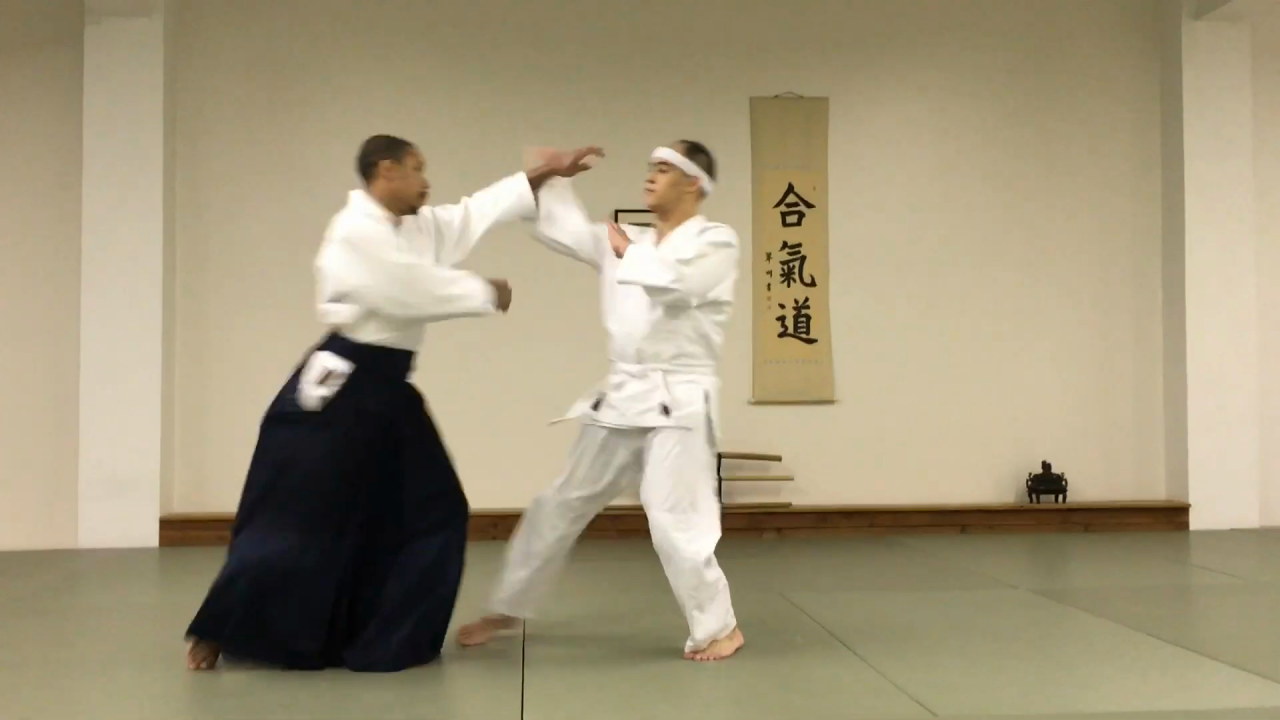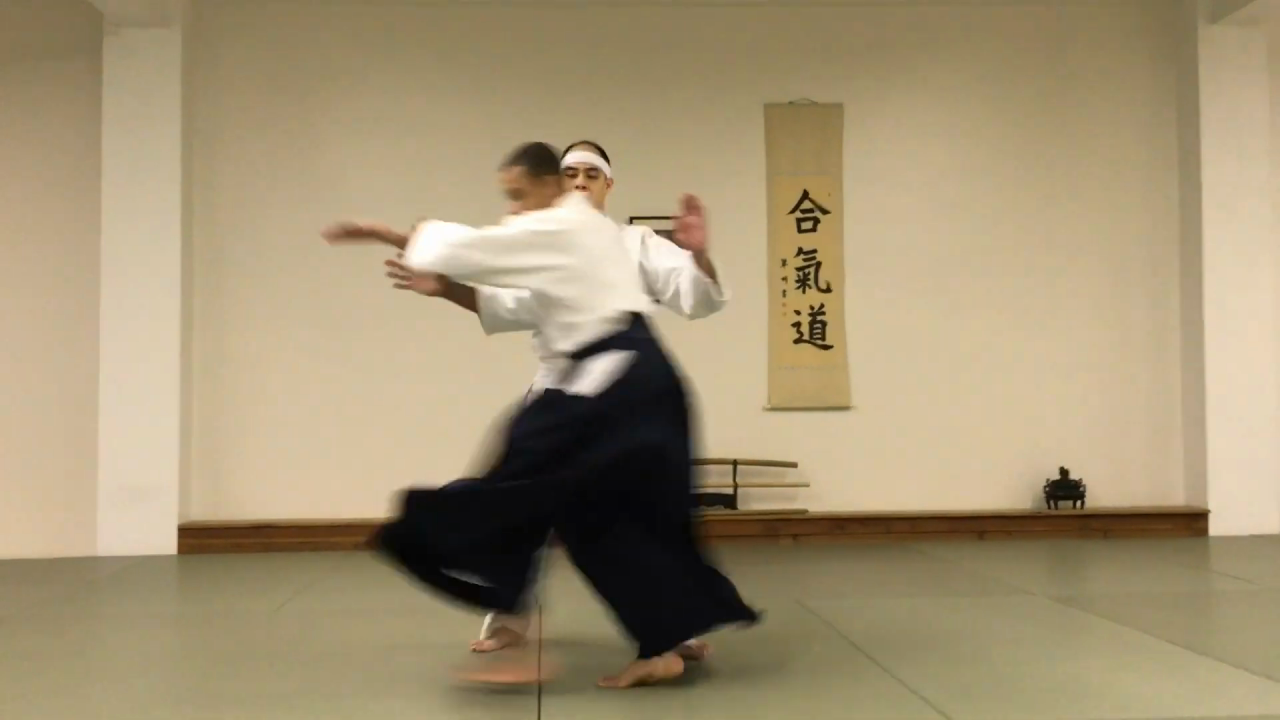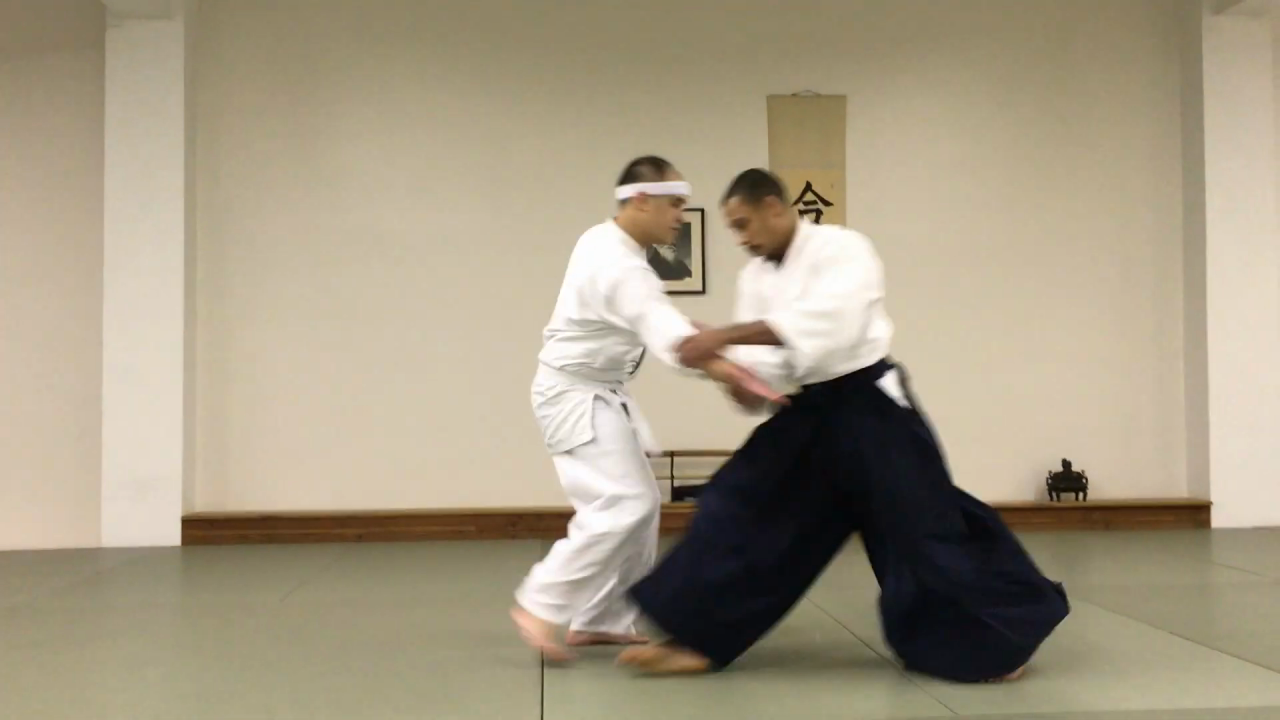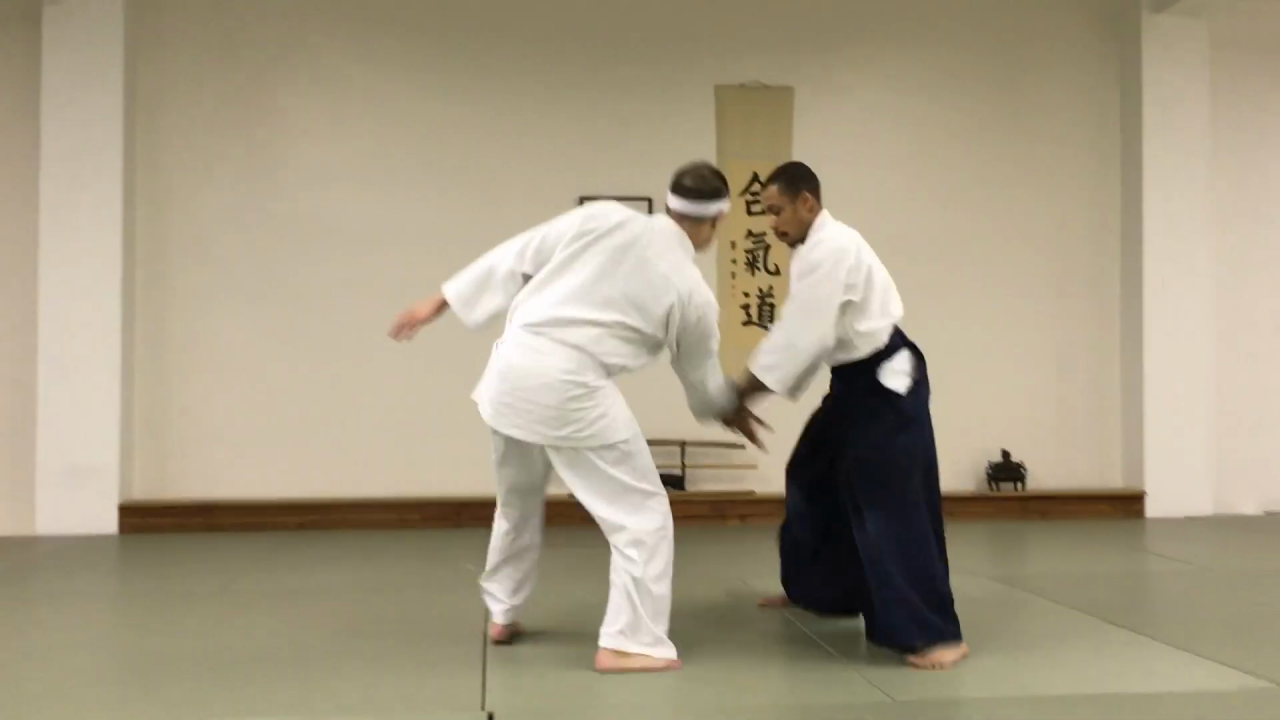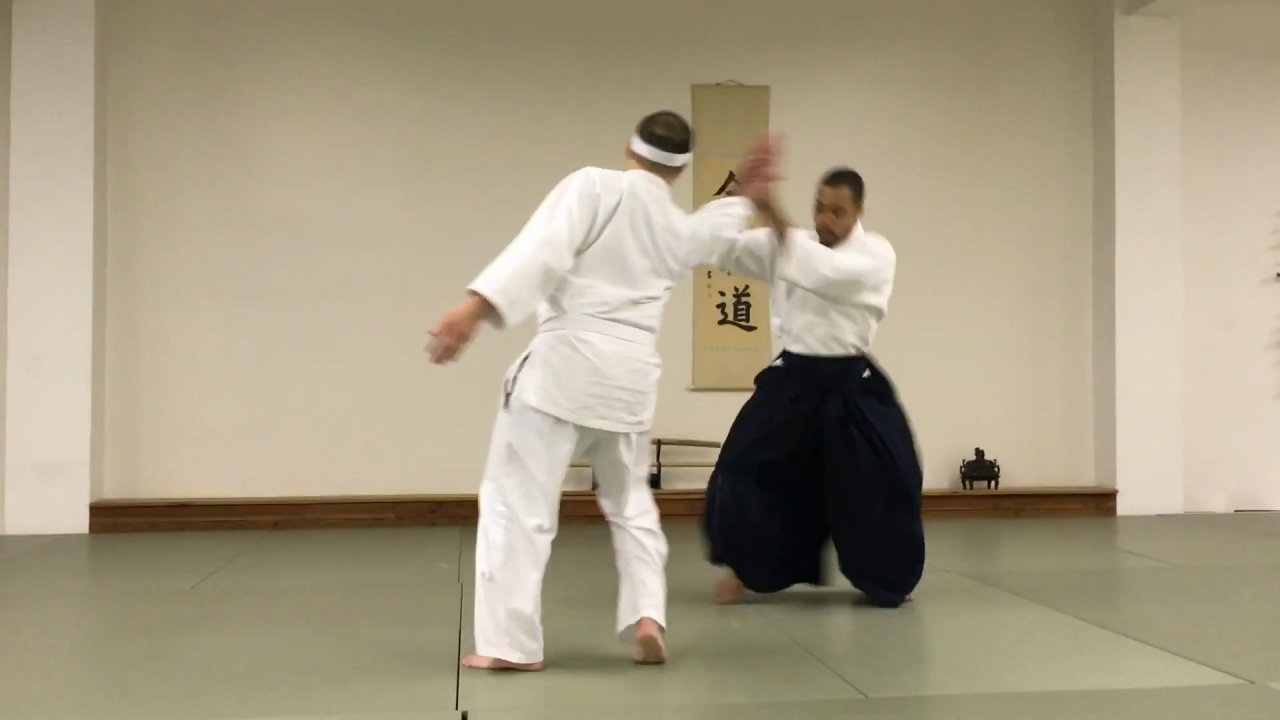
dt=0.4s
person 1, frame 1
left shoulder: (716, 242)
right shoulder: (623, 238)
left elbow: (670, 282)
right elbow: (555, 224)
left wrist: (629, 251)
right wrist: (555, 176)
left hip: (678, 400)
right hip: (620, 397)
left knee: (675, 521)
right knee: (562, 505)
left ankle: (718, 628)
right ankle: (505, 609)
person 1, frame 2
left shoulder: (638, 244)
left elbow: (697, 299)
right elbow: (504, 308)
left wrist: (698, 254)
right wrist: (452, 291)
right ankle: (507, 620)
person 1, frame 3
left shoulder: (604, 243)
right shoulder: (625, 270)
right elbow: (665, 330)
right wrist: (728, 370)
left hip: (604, 398)
right hip: (575, 400)
left knee: (641, 506)
right knee: (623, 506)
left ankle: (599, 618)
right ankle: (543, 606)
person 1, frame 4
left shoulder: (606, 218)
right shoulder: (693, 294)
left elbow: (514, 260)
right elbow: (704, 386)
left wrist: (440, 303)
right wrist: (730, 412)
left hip: (513, 366)
right hip: (570, 387)
left knee: (518, 498)
right knee: (640, 511)
left ankle: (504, 613)
right ankle: (628, 642)
person 1, frame 5
left shoulder: (594, 185)
right shoulder: (680, 231)
left elbow: (540, 251)
right elbow: (713, 232)
left wrist: (473, 308)
right wrist: (747, 196)
left hip: (566, 362)
right hip: (630, 377)
left knee: (517, 501)
right knee: (630, 499)
left ankle: (511, 643)
right ankle: (647, 614)
person 2, frame 1
left shoulder: (414, 225)
right shoulder: (355, 230)
left elbow: (469, 212)
right elbow: (419, 289)
left wrist: (542, 175)
right wrist: (489, 290)
left hip: (382, 385)
right hip: (338, 384)
left knee: (429, 512)
right knee: (287, 517)
left ankle: (383, 642)
right ankle: (220, 630)
person 2, frame 2
left shoulder: (555, 229)
right shoulder: (585, 227)
left elbow: (459, 252)
left wrist: (385, 234)
left hip: (615, 379)
right hip: (640, 377)
left knee: (522, 485)
right knee: (607, 516)
right ankle: (664, 646)
person 2, frame 3
left shoulder: (842, 250)
right shoulder: (754, 277)
left elbow: (829, 319)
right elbow: (766, 353)
left wrist: (727, 335)
left hip: (872, 404)
right hip: (813, 407)
left knee: (924, 522)
right knee: (740, 503)
left ankle: (1000, 639)
right ankle: (699, 641)
person 2, frame 4
left shoulder: (832, 248)
right shoulder: (812, 251)
left elbow: (800, 339)
right elbow: (801, 337)
left wrist: (742, 391)
right wrist: (755, 377)
left hip: (887, 380)
right hip: (854, 381)
left knee: (893, 498)
right knee: (814, 479)
left ankle: (936, 633)
right ankle: (816, 586)
person 2, frame 5
left shoulder: (876, 252)
right shoulder: (791, 241)
left elbow: (820, 271)
right elbow: (730, 253)
left wrist: (771, 211)
left hip: (850, 381)
right hip: (793, 377)
left knee: (880, 481)
right knee: (746, 466)
left ankle: (881, 576)
right ankle: (758, 569)
